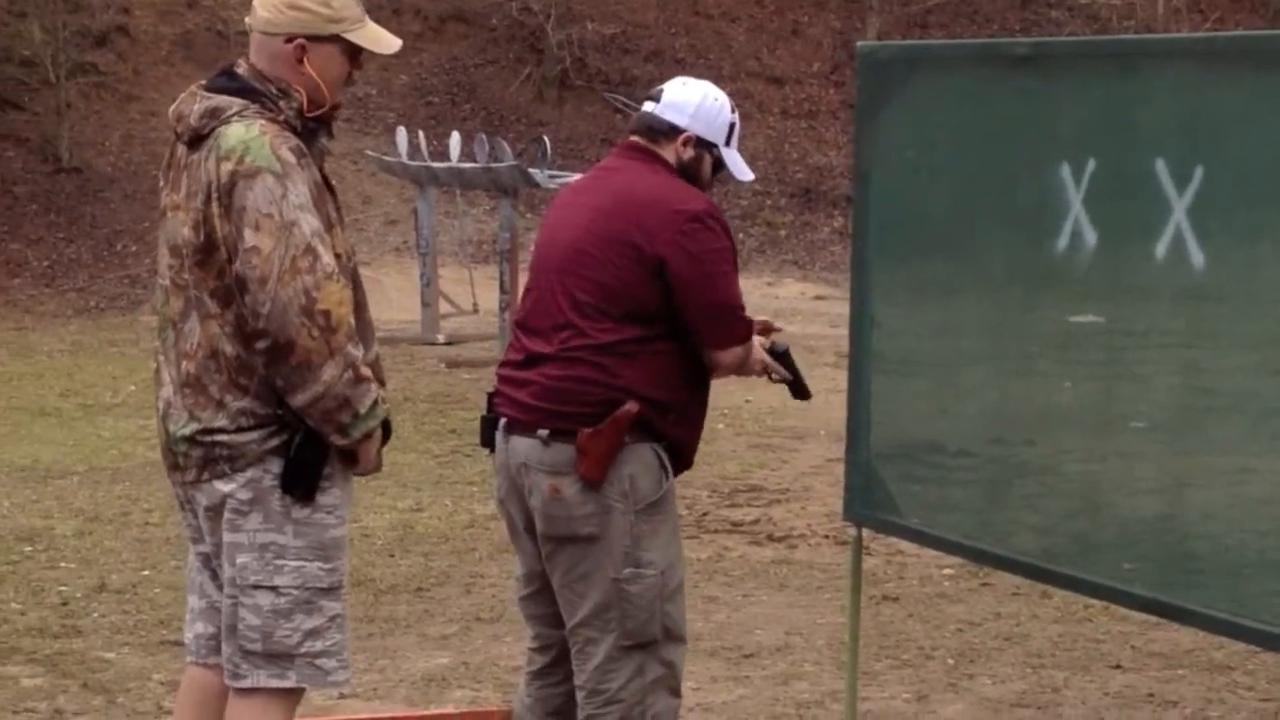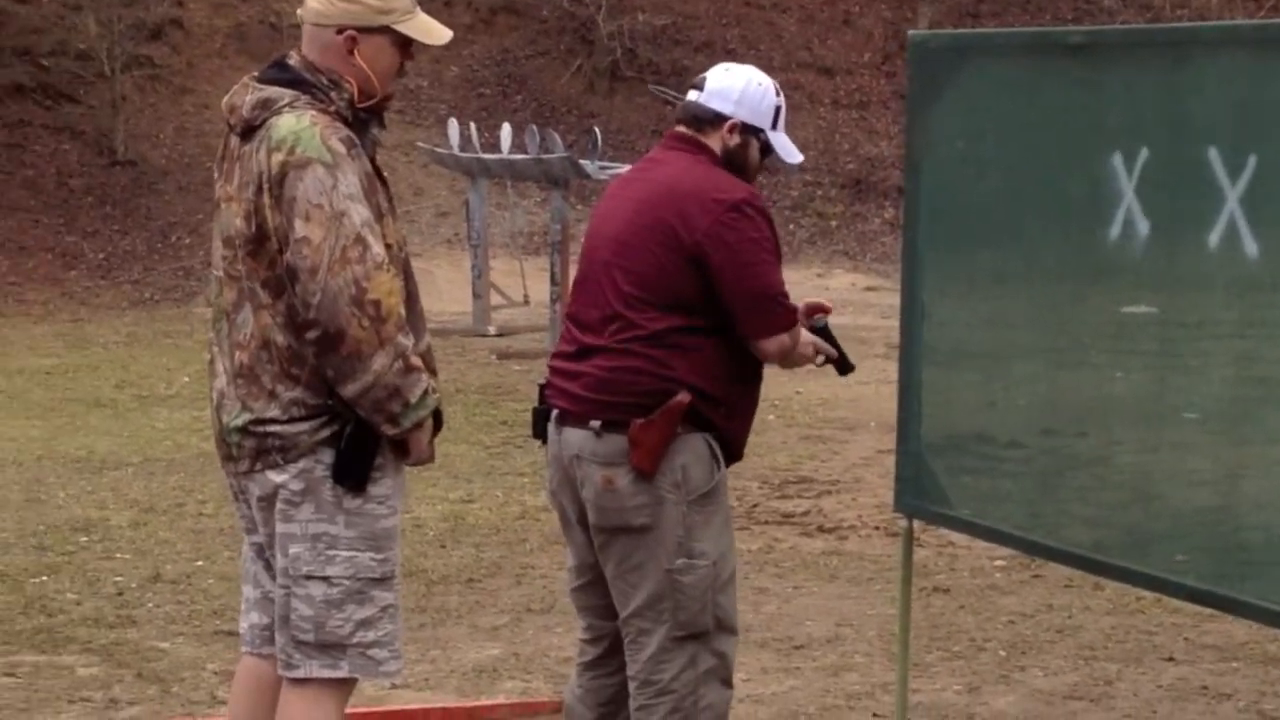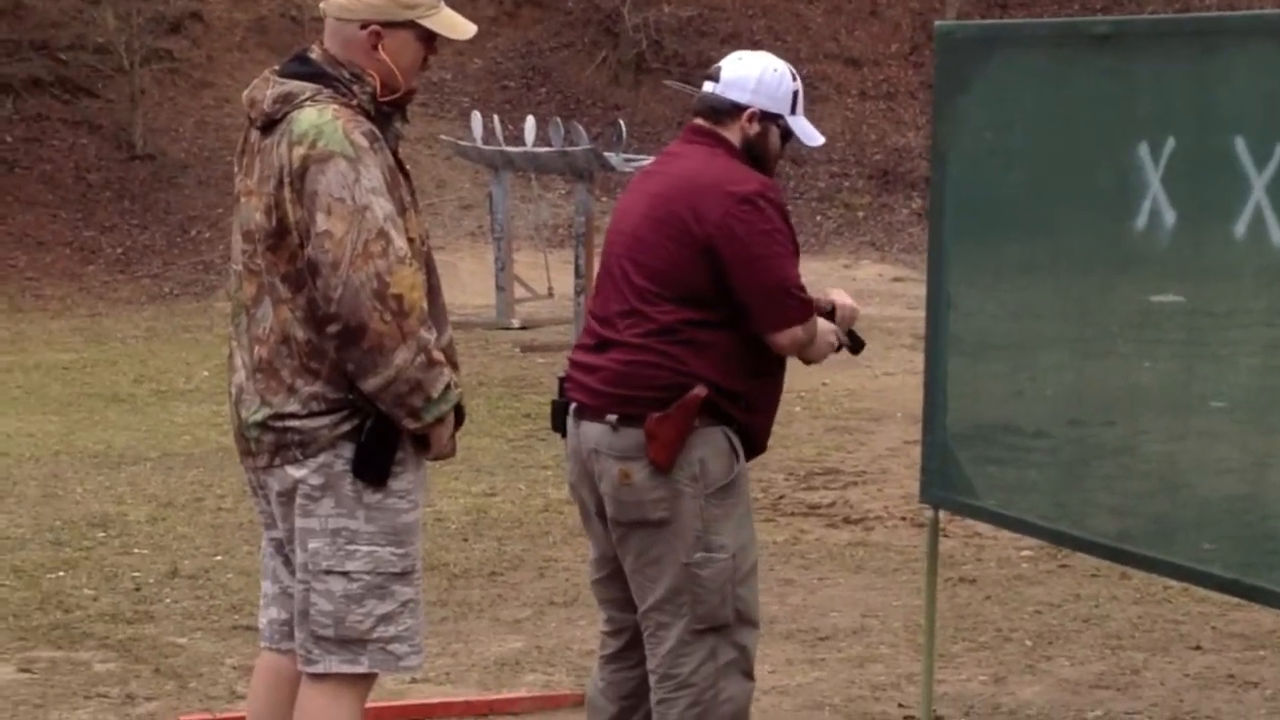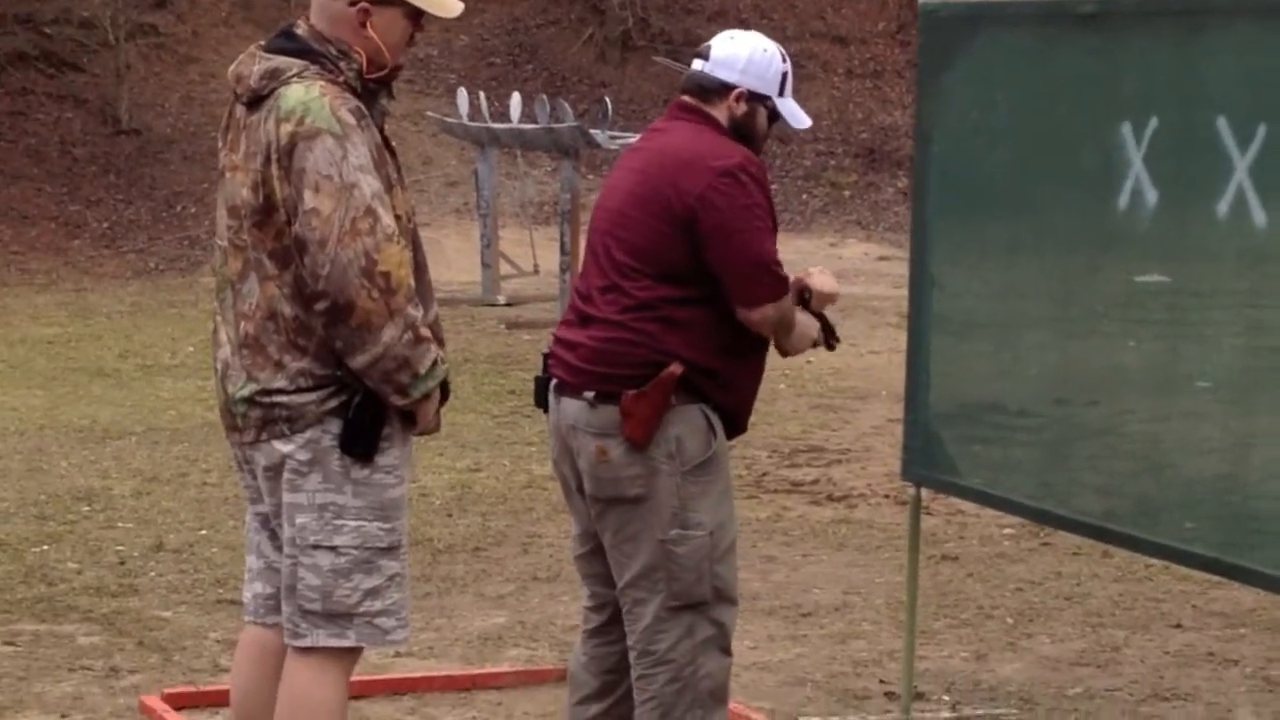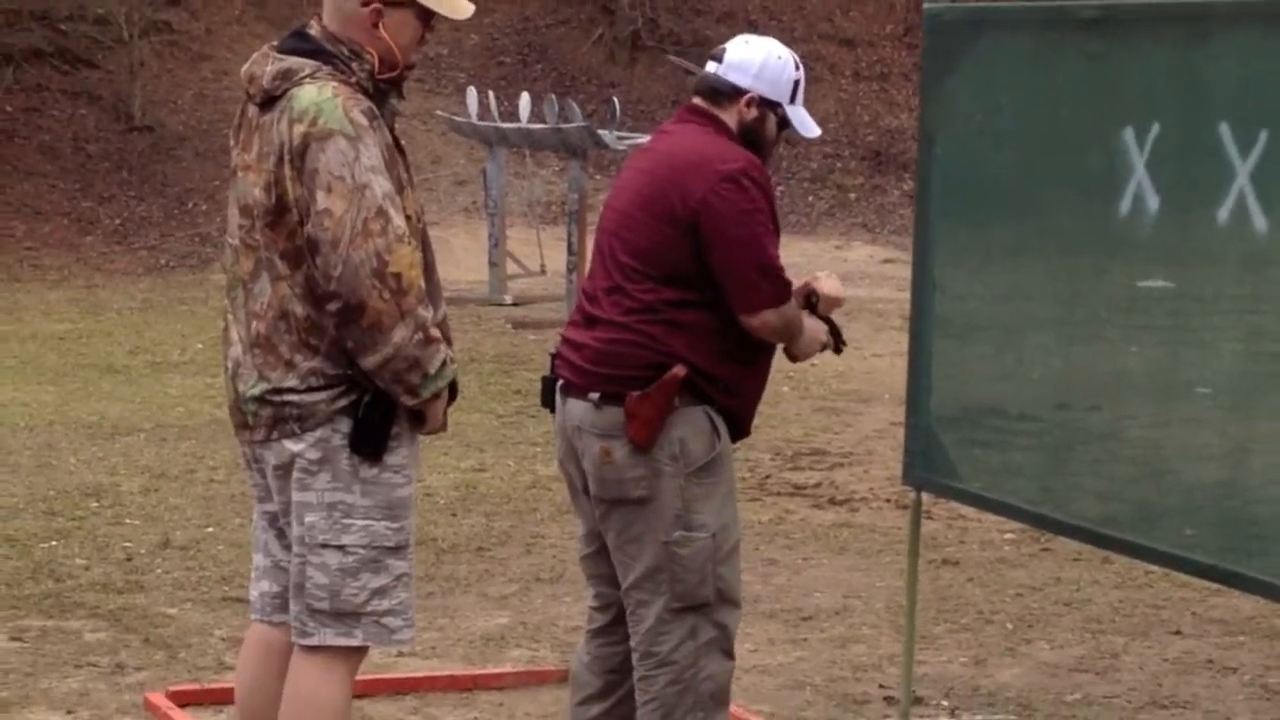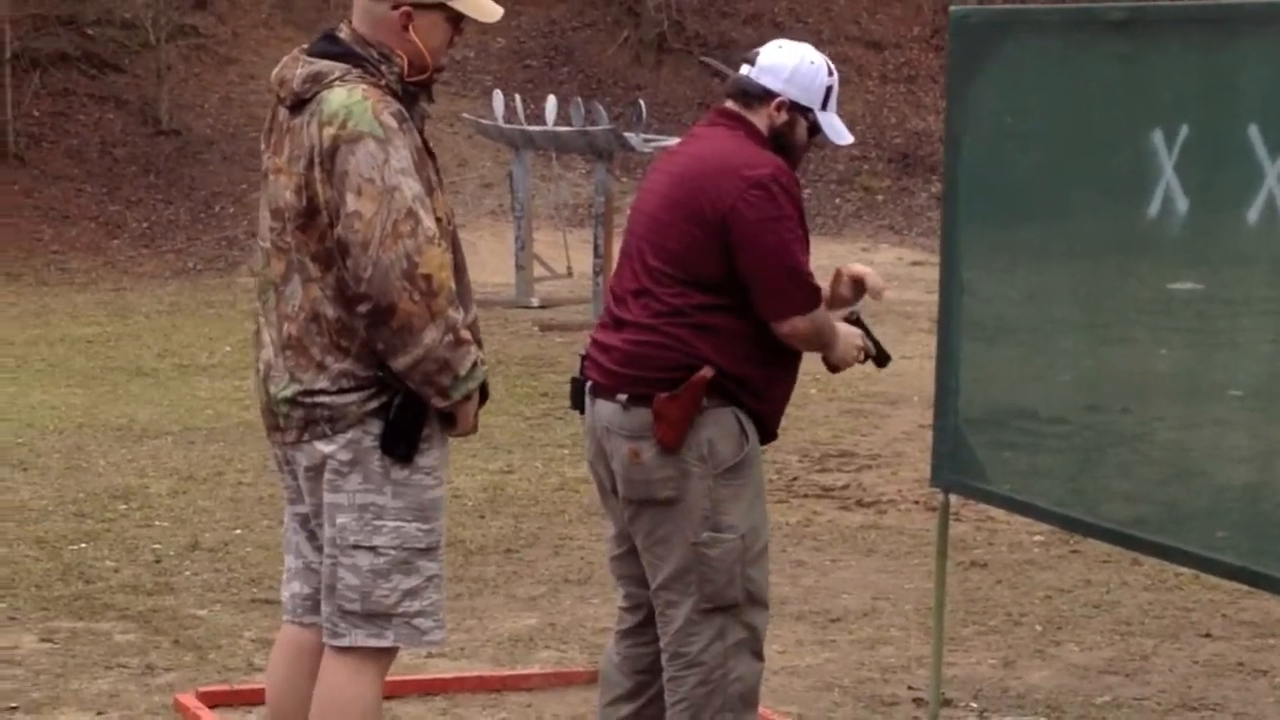
dt=0.3s
person 1, frame 1
left shoulder: (205, 137)
right shoulder: (261, 151)
right elbow: (297, 314)
right wrist: (359, 420)
left hip: (209, 432)
right hip: (270, 449)
left knee: (216, 653)
person 1, frame 2
left shoulder: (260, 128)
right shoulder: (313, 142)
right elbow: (348, 304)
right wrist: (411, 410)
left hip: (266, 424)
right hip: (324, 439)
left knee: (271, 642)
right knee: (322, 661)
person 1, frame 3
left shoulder: (279, 121)
right shoulder: (335, 135)
right elbow: (370, 299)
right wrist: (433, 404)
left hip: (282, 418)
right hip: (345, 435)
left knee: (290, 638)
right knee: (342, 657)
person 1, frame 4
left shoulder: (265, 96)
right shoulder: (323, 113)
right elbow: (358, 276)
right wrist: (419, 380)
left hip: (270, 393)
right hip: (331, 411)
left knee: (274, 613)
right knee: (326, 633)
person 1, frame 5
left shoulder: (275, 97)
right shoulder: (333, 113)
right elbow: (368, 274)
right wrist: (427, 378)
left hip: (275, 391)
right hip: (340, 408)
left knee: (279, 612)
right knee: (332, 631)
person 1, frame 6
left shoulder: (307, 101)
right shoulder: (364, 117)
right elbow: (398, 277)
right wrist: (458, 380)
left hip: (308, 393)
right hip: (372, 410)
left knee: (311, 613)
right knee: (362, 633)
person 2, frame 1
left shoulder: (581, 193)
right shoulder: (681, 210)
right elbow: (726, 352)
left wrist: (734, 340)
right wrist: (751, 355)
left hip: (523, 442)
left knee: (557, 648)
right knee: (628, 659)
person 2, frame 2
left shoulder: (632, 185)
right shoulder: (724, 200)
right elbow: (770, 341)
left wrist: (784, 321)
right wrist: (800, 343)
left hip: (576, 433)
left knee: (608, 639)
right knee: (680, 648)
person 2, frame 3
left shoulder: (658, 176)
right shoulder: (739, 192)
right elbow: (786, 331)
left wrist: (810, 305)
right wrist: (818, 332)
left hip: (598, 429)
left knee: (632, 634)
right knee: (703, 642)
person 2, frame 4
left shoulder: (649, 151)
right shoulder: (723, 166)
right elbow: (759, 307)
left wrist: (792, 287)
right wrist: (796, 326)
left hip: (583, 406)
right hip: (648, 423)
left knee: (614, 610)
right knee: (682, 620)
person 2, frame 5
left shoulder: (662, 153)
right shoulder: (728, 170)
right elbow: (761, 312)
left wrist: (795, 295)
right wrist: (801, 328)
left hip: (591, 407)
right hip: (654, 424)
left knee: (620, 610)
right knee: (686, 619)
person 2, frame 6
left shoulder: (690, 155)
right shoulder: (756, 175)
right elbow: (790, 319)
left wrist: (828, 295)
right wrist: (835, 338)
left hip: (619, 410)
right hip: (683, 426)
left knee: (647, 611)
right knee: (715, 618)
